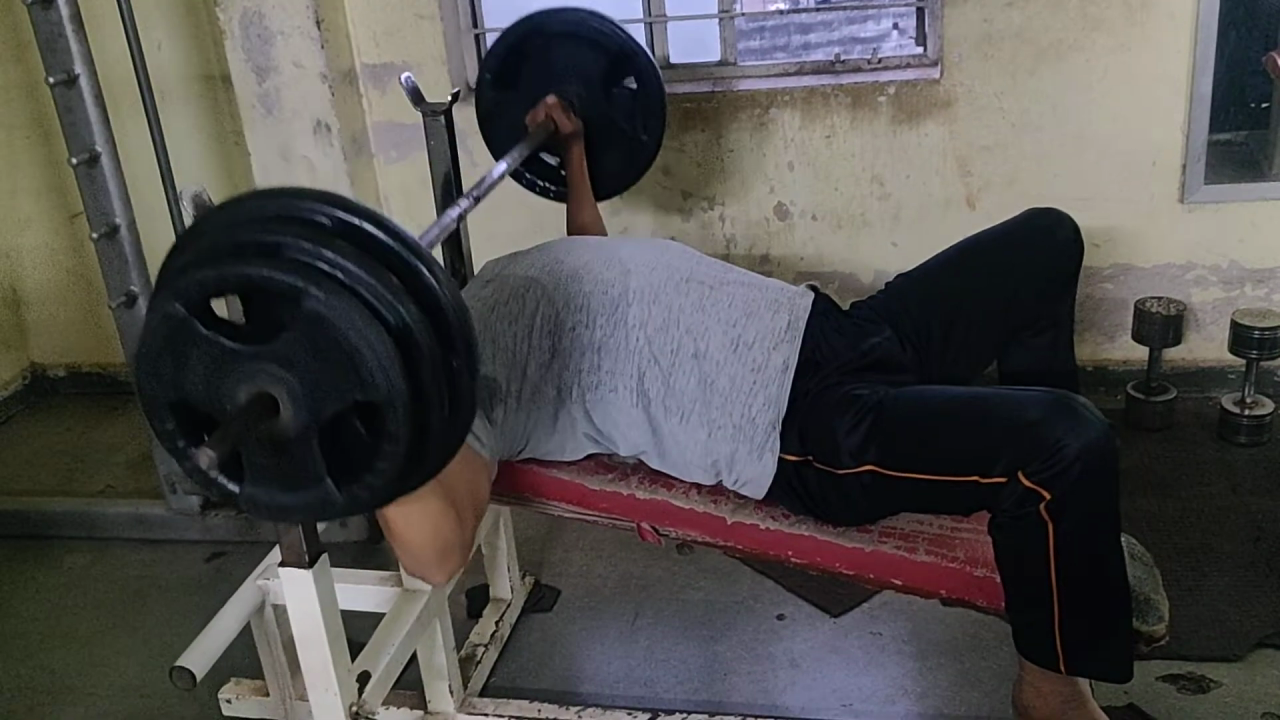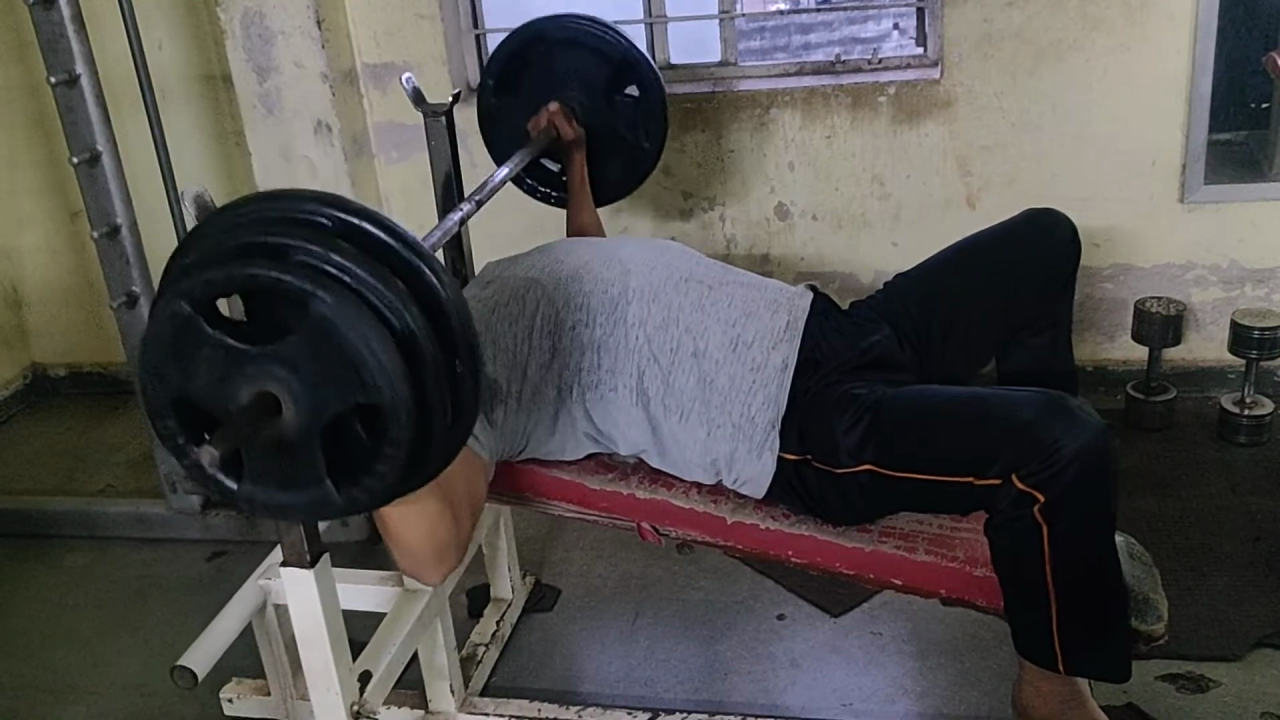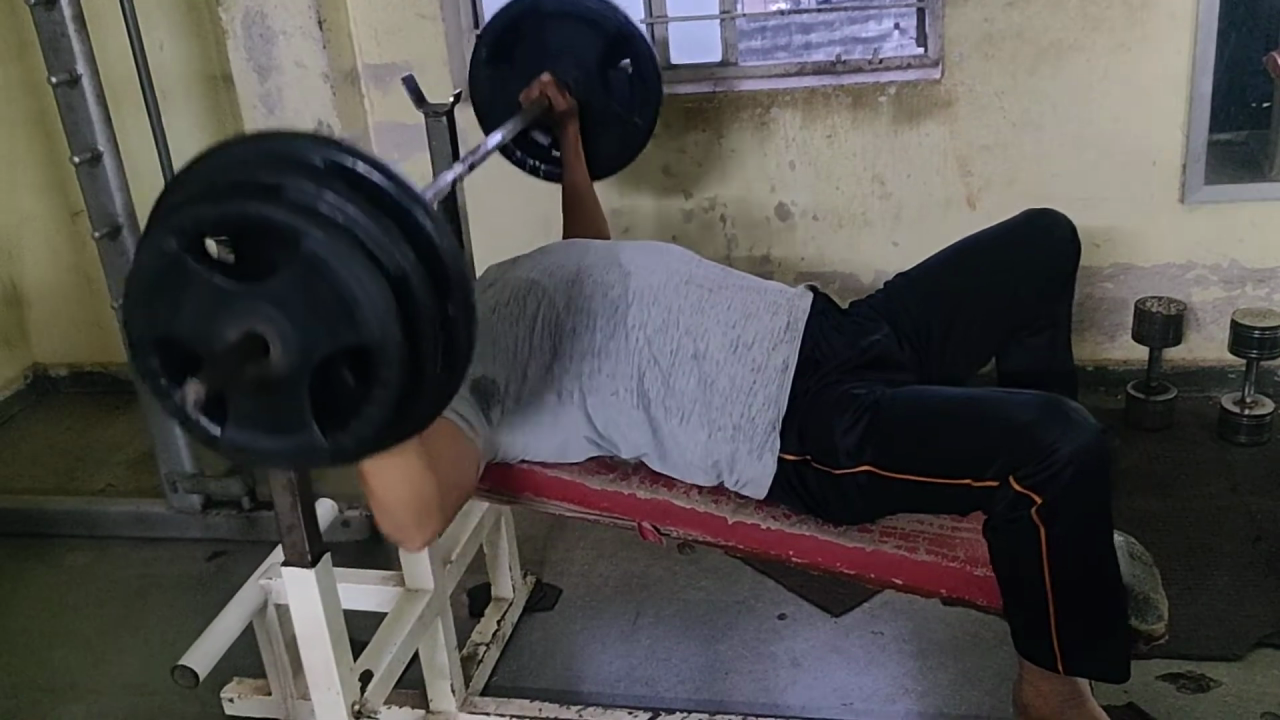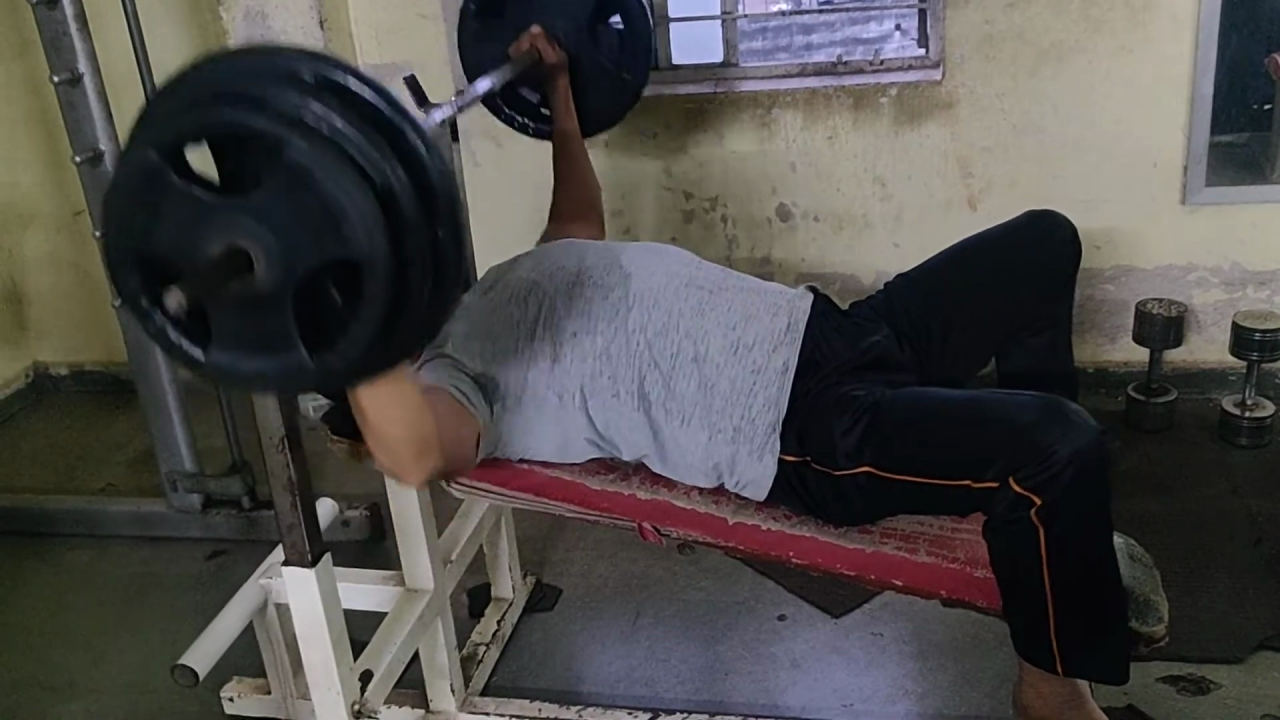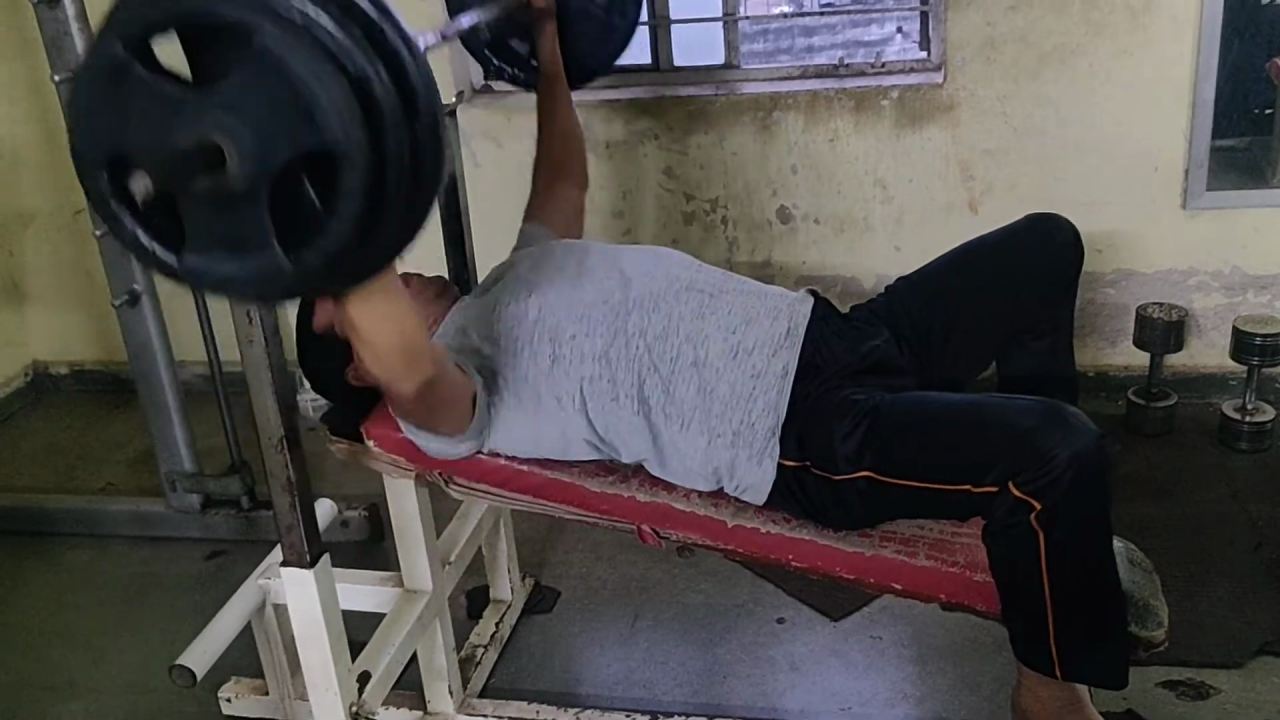
dt=0.2s
person 1, frame 1
left shoulder: (491, 290)
left elbow: (591, 268)
right elbow: (438, 550)
left wrist: (571, 147)
left hip: (826, 334)
right hip: (809, 429)
left knee: (1045, 240)
right knee: (1072, 441)
left ankle: (1053, 519)
person 1, frame 2
left shoulder: (489, 294)
right elbow: (433, 550)
left wrist: (573, 155)
left hip: (827, 333)
right hip: (804, 426)
left knee: (1043, 242)
right knee: (1068, 444)
left ankle: (1053, 525)
person 1, frame 3
left shoulder: (486, 300)
left elbow: (587, 269)
right elbow: (416, 514)
left wrist: (568, 129)
left hip: (826, 333)
right hip: (807, 429)
left knee: (1042, 242)
right knee: (1063, 443)
left ankle: (1049, 521)
person 1, frame 4
left shoulder: (491, 297)
right shoulder: (447, 372)
left elbow: (582, 231)
right elbow: (414, 453)
left wrist: (558, 88)
left hip: (830, 335)
right hip: (807, 430)
left knee: (1043, 242)
right knee: (1063, 446)
left ankle: (1052, 520)
person 1, frame 5
left shoulder: (510, 288)
right shoulder: (451, 375)
left elbow: (565, 185)
right elbow: (407, 371)
left hip: (830, 340)
right hip: (808, 433)
left knee: (1045, 244)
right knee: (1062, 450)
left ankle: (1055, 529)
